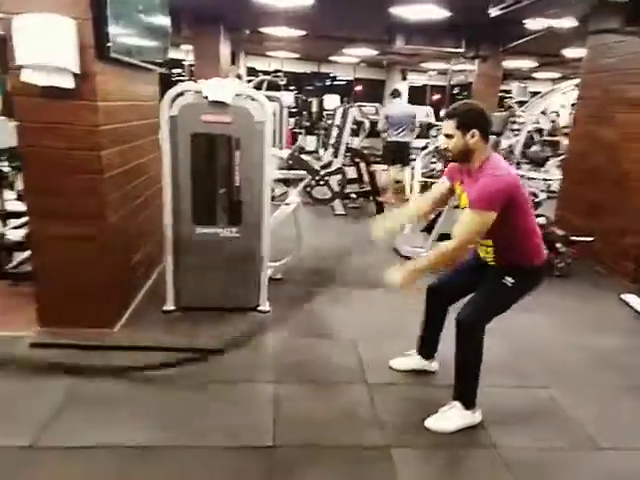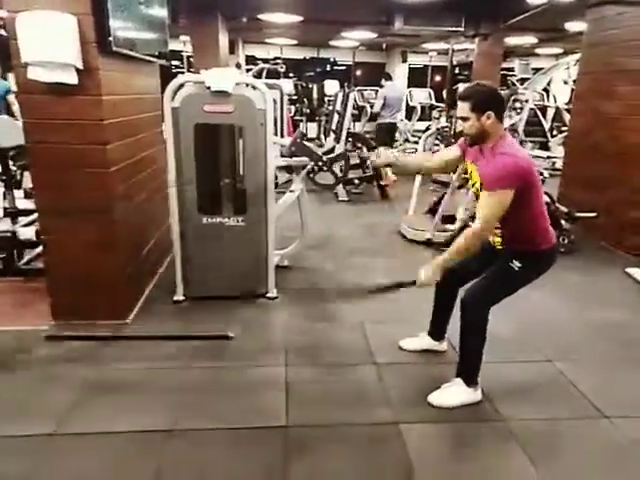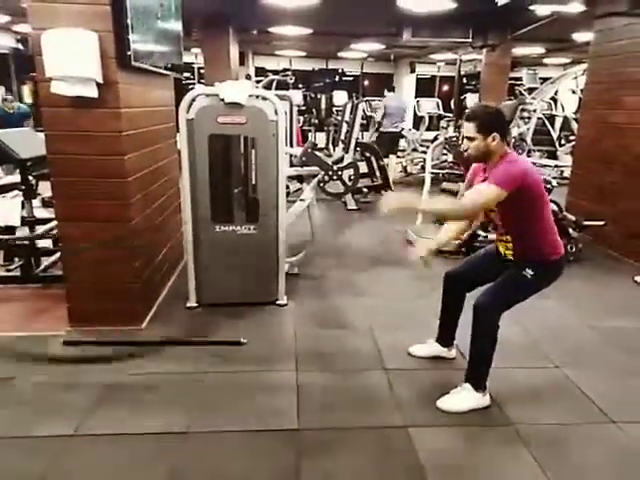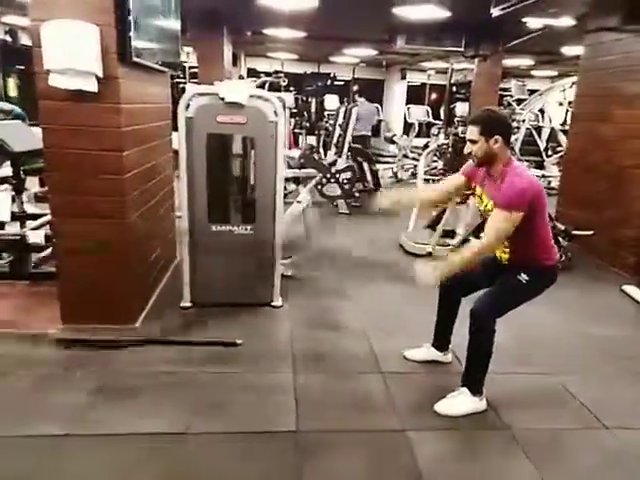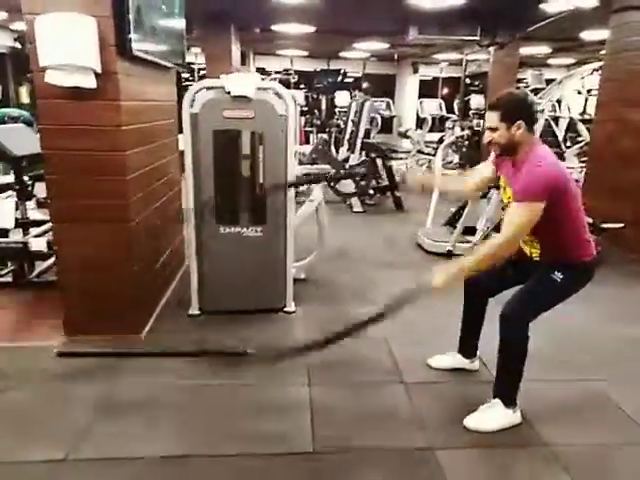
dt=1s
person 1, frame 1
left shoulder: (494, 182)
right shoulder: (459, 167)
left elbow: (459, 245)
right elbow: (429, 202)
left wrist: (412, 271)
right wrist: (393, 219)
left hip: (523, 266)
right hip: (490, 254)
left knee: (470, 319)
right knee: (438, 292)
left ankle: (466, 408)
right ankle: (425, 356)
person 1, frame 2
left shoulder: (507, 163)
right shoulder: (474, 144)
left elbow: (480, 229)
right elbow: (436, 163)
left wrist: (436, 266)
right wrist: (395, 160)
left hip: (532, 250)
right hip: (502, 239)
left knee: (475, 300)
right knee: (449, 276)
left ankle: (468, 385)
right ankle: (435, 337)
person 1, frame 3
left shoulder: (514, 171)
right shoulder: (480, 167)
left elbow: (464, 209)
right elbow: (464, 217)
left wrist: (408, 202)
right wrist: (432, 244)
left hip: (541, 260)
right hip: (508, 248)
left knee: (486, 306)
right knee: (454, 279)
left ankle: (476, 390)
right ankle: (444, 344)
person 1, frame 4
left shoulder: (518, 186)
right shoulder: (479, 169)
left elbow: (487, 243)
right elbow: (440, 194)
left wrist: (439, 269)
right wrist: (398, 198)
left hip: (535, 267)
right hip: (505, 256)
left knee: (482, 312)
right knee: (451, 285)
left ankle: (472, 394)
right ankle: (440, 348)
person 1, frame 5
left shoulder: (540, 173)
right shoulder: (506, 156)
left elbow: (507, 242)
right elbow: (471, 185)
left wrist: (453, 271)
right wrist: (430, 180)
left hip: (571, 262)
right hip: (535, 250)
left knee: (514, 315)
right knee: (476, 285)
left ankle: (506, 406)
right ankle: (467, 355)
